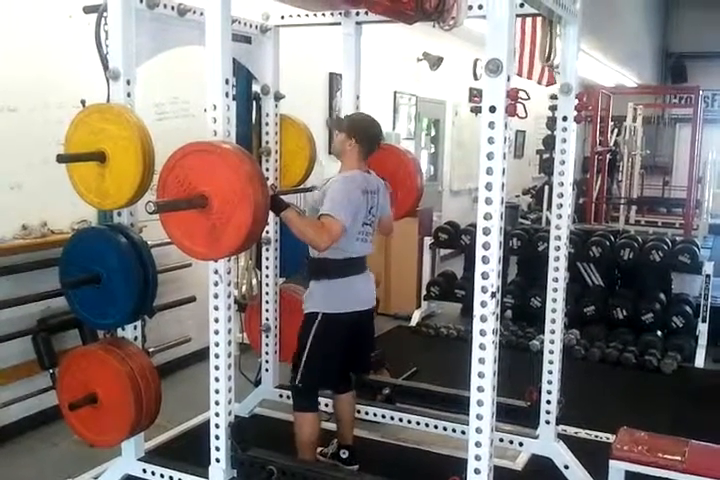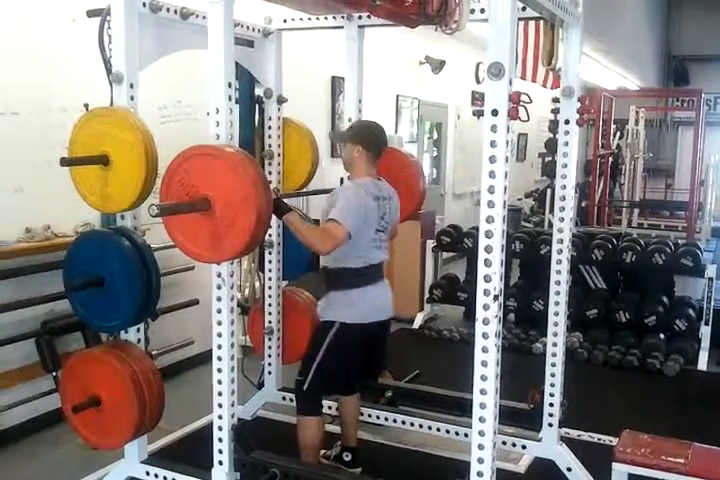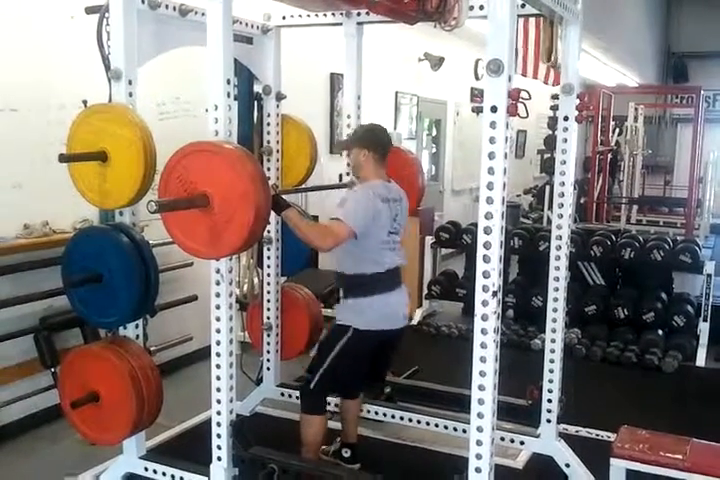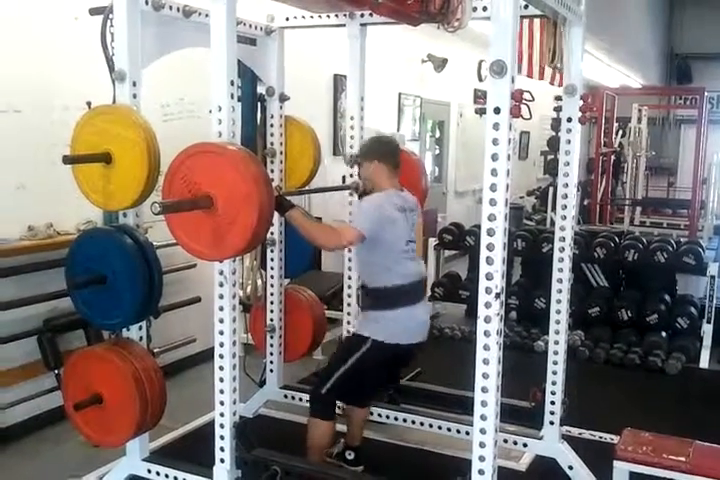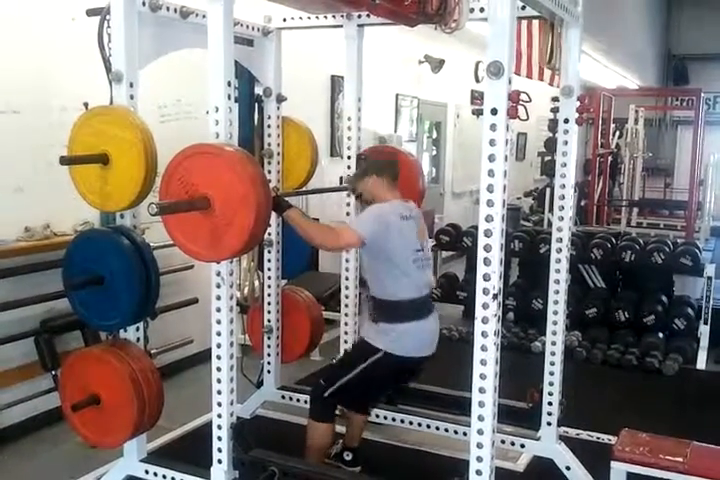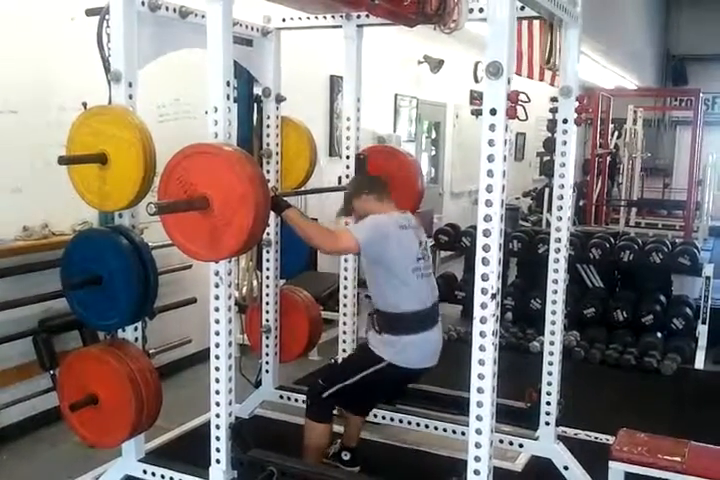
dt=0.1s
person 1, frame 1
left shoulder: (342, 185)
right shoulder: (375, 184)
left elbow: (322, 238)
right elbow: (387, 226)
left wrist: (279, 205)
left hip: (332, 299)
right hip: (360, 295)
left knee: (304, 389)
right knee: (342, 378)
right ankle: (344, 451)
person 1, frame 2
left shoulder: (353, 193)
right shoulder: (386, 191)
left elbow: (325, 243)
left wrist: (281, 209)
left hip: (350, 307)
right hip: (379, 304)
left knee: (308, 391)
right knee: (346, 381)
right ankle: (346, 454)
person 1, frame 3
left shoulder: (363, 197)
right shoulder: (396, 193)
left elbow: (325, 239)
left wrist: (280, 206)
left hip: (364, 314)
right hip: (393, 310)
left knee: (313, 390)
right knee: (350, 381)
right ankle: (346, 450)
person 1, frame 4
left shoulder: (377, 206)
right shoulder: (408, 202)
left elbow: (331, 239)
left wrist: (285, 206)
left hip: (387, 326)
right hip: (414, 321)
left knee: (322, 394)
right knee: (355, 383)
right ankle: (348, 454)
person 1, frame 5
left shoulder: (380, 216)
right shoulder: (410, 211)
left elbow: (331, 239)
left wrist: (283, 207)
right wrist: (368, 201)
left hip: (396, 338)
right hip: (422, 332)
left knee: (324, 396)
right knee: (356, 387)
right ankle: (347, 453)
person 1, frame 6
left shoulder: (378, 226)
right shoulder: (406, 220)
left elbow: (329, 242)
left wrist: (282, 207)
right wrist: (370, 188)
left hip: (402, 347)
right hip: (426, 341)
left knee: (319, 395)
right knee: (348, 385)
right ankle: (345, 453)
